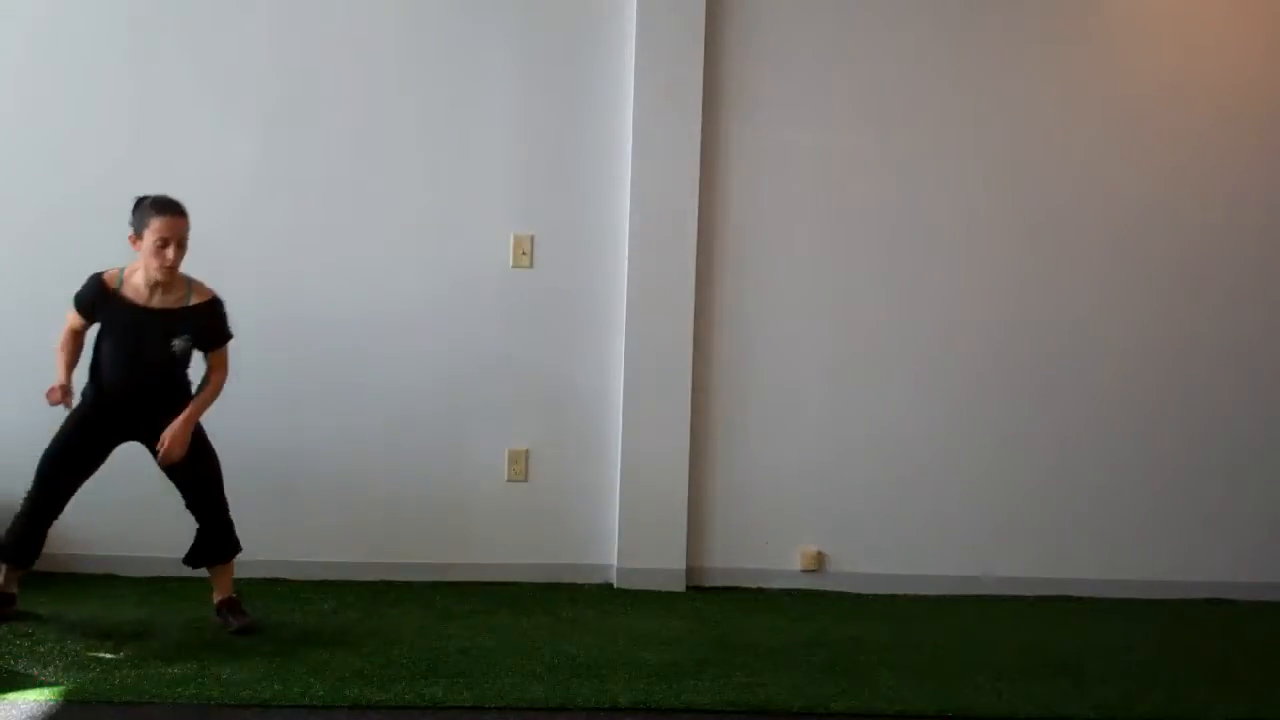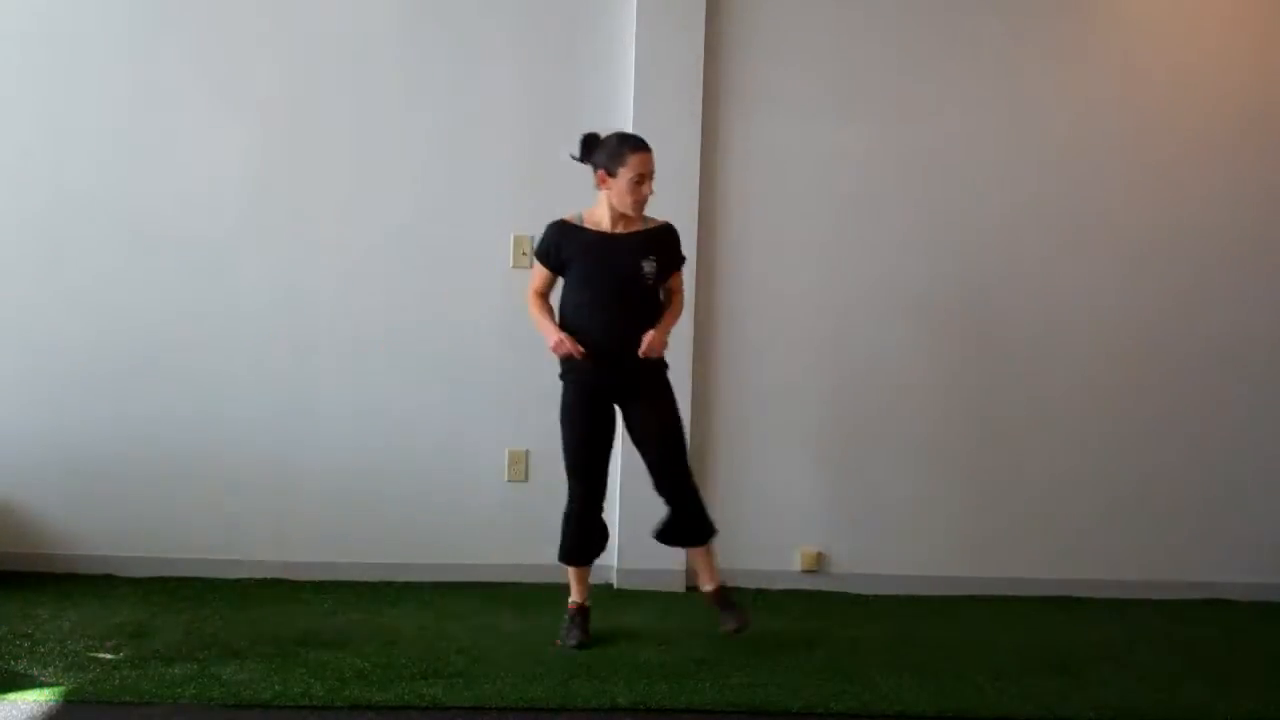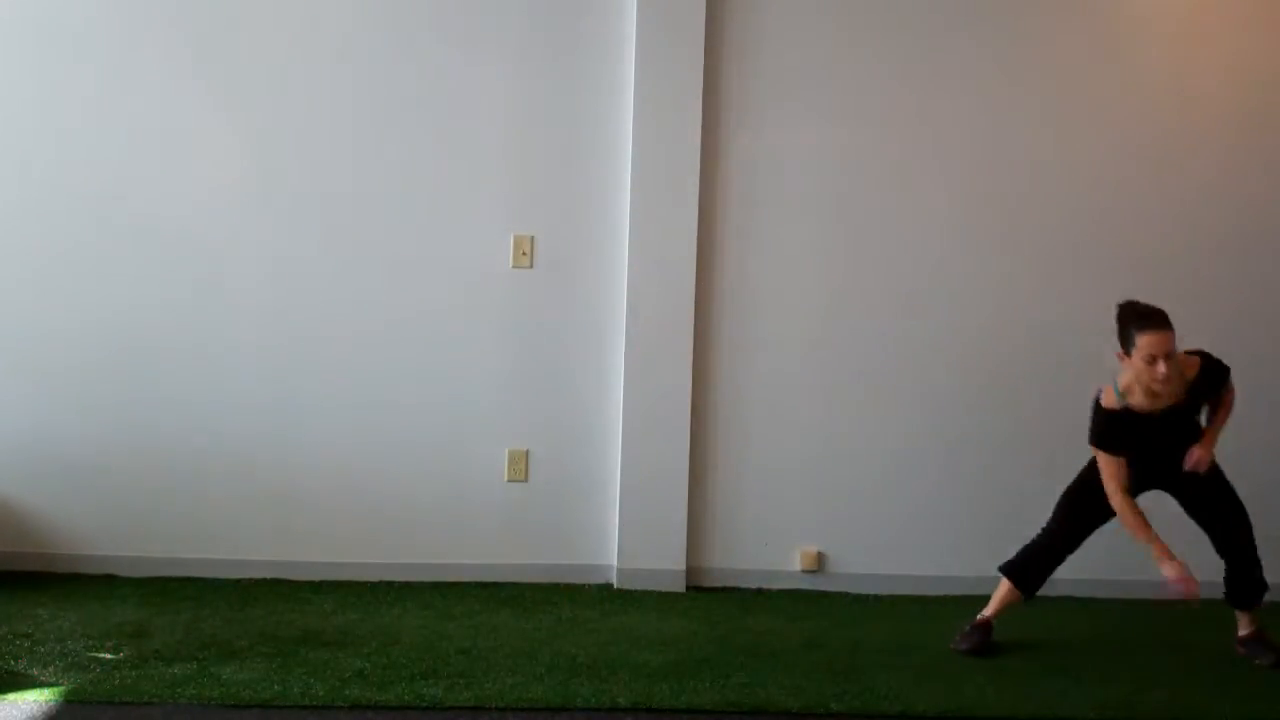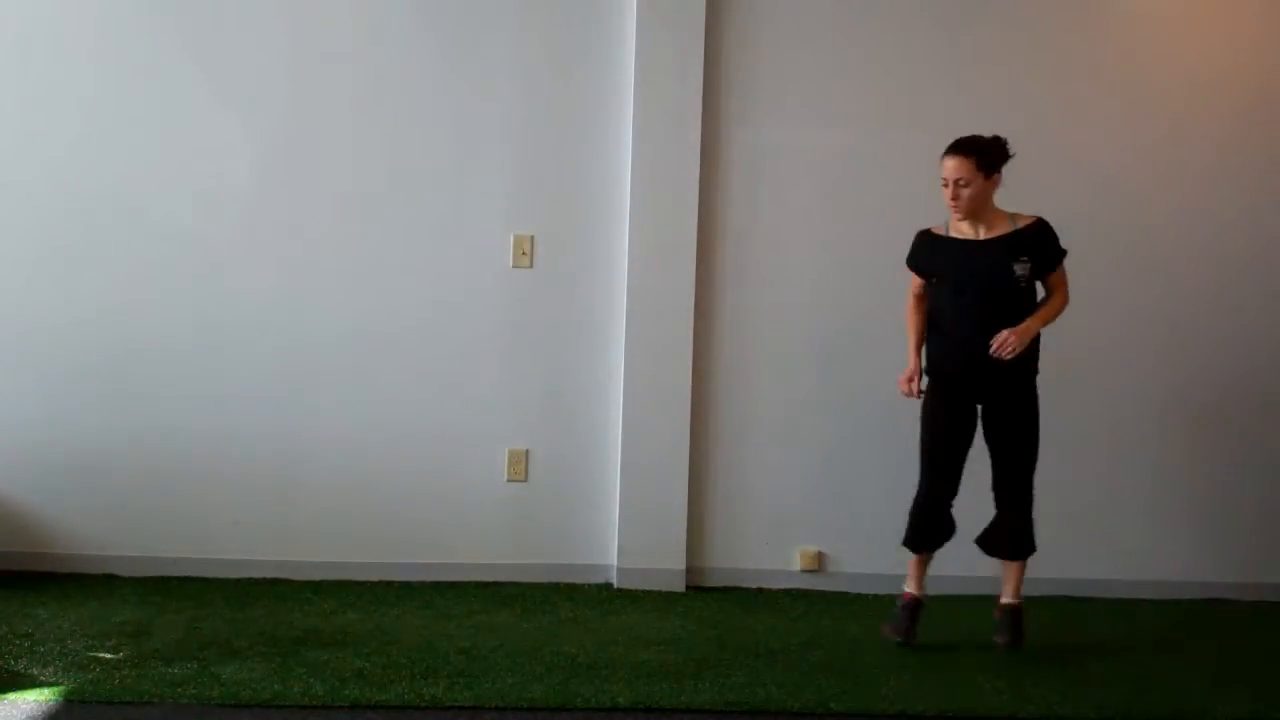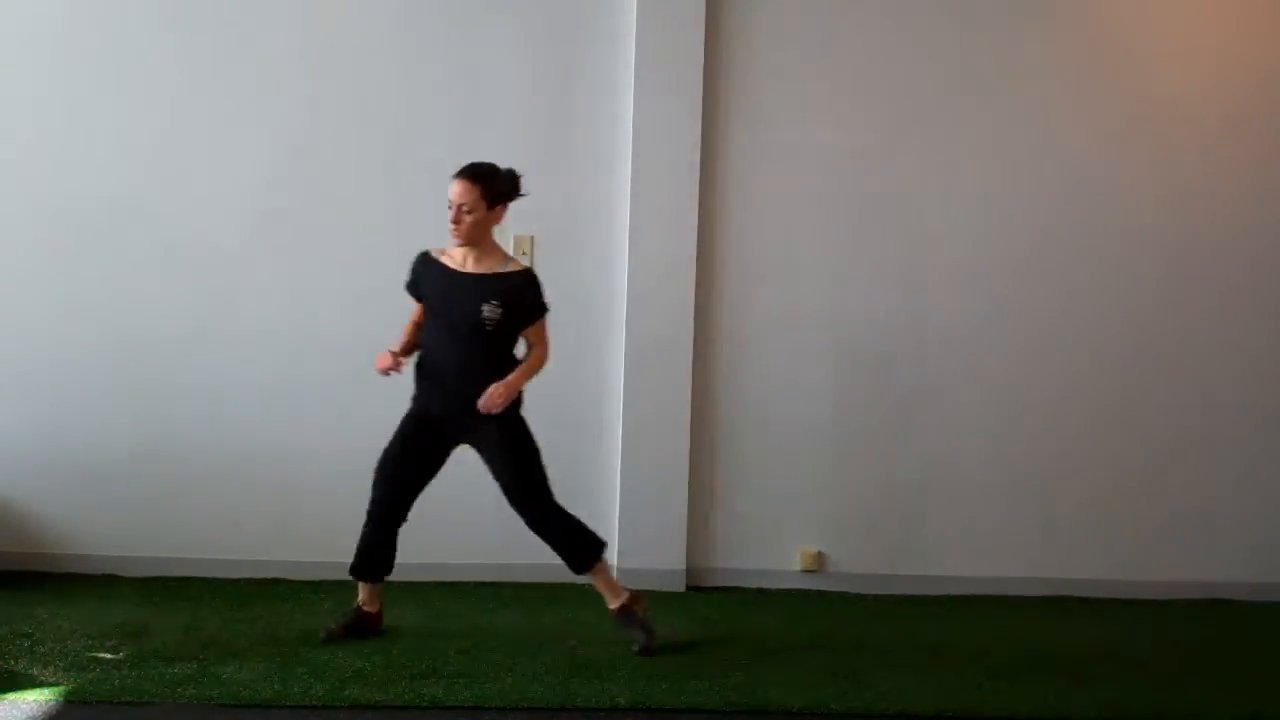
dt=1s
person 1, frame 1
left shoulder: (202, 306)
right shoulder: (104, 288)
left elbow: (218, 368)
right elbow: (73, 330)
left wrist: (185, 422)
right wrist: (63, 376)
left hip: (169, 414)
right hip: (105, 406)
left knee: (209, 499)
right knee: (46, 494)
left ankle: (225, 598)
person 1, frame 2
left shoulder: (659, 237)
right shoulder: (566, 233)
left elbow: (675, 296)
right elbow: (535, 294)
left wrist: (663, 329)
right wrist: (552, 331)
left hip: (643, 375)
right hip: (583, 378)
left knee: (674, 478)
right knee: (586, 489)
left ankle: (712, 586)
right ankle: (578, 603)
person 1, frame 3
left shoulder: (1200, 370)
right shoulder: (1111, 409)
left elbow: (1225, 394)
right elbow: (1117, 494)
left wrist: (1208, 440)
right wrist: (1164, 559)
left hip: (1187, 462)
right hip: (1128, 465)
left knee: (1237, 536)
right knee: (1058, 537)
left ankle: (1248, 632)
right ankle: (985, 620)
person 1, frame 4
left shoulder: (1033, 234)
right shoulder: (933, 243)
left elbow: (1059, 293)
right elbow: (916, 298)
left wrist: (1026, 329)
right wrist: (914, 357)
left hip: (1013, 379)
right hip: (952, 375)
left knee: (1014, 488)
right knee: (936, 483)
left ankle: (1010, 603)
right ankle: (912, 595)
person 1, frame 5
left shoulder: (517, 280)
right shoulder: (429, 266)
left elbow: (538, 349)
left wrist: (512, 382)
right wrist: (395, 351)
left hip: (491, 414)
right hip: (430, 409)
left knee: (542, 512)
right knee: (385, 502)
left ankle: (623, 603)
right ankle: (367, 608)
